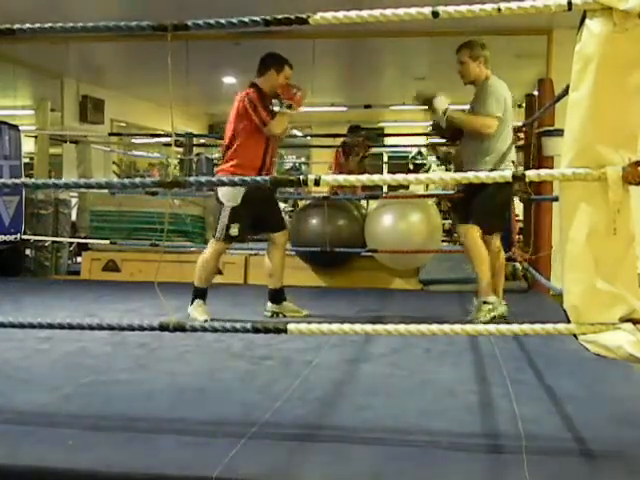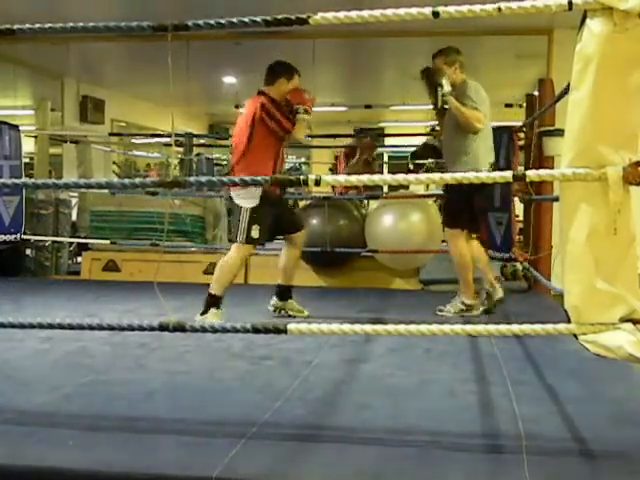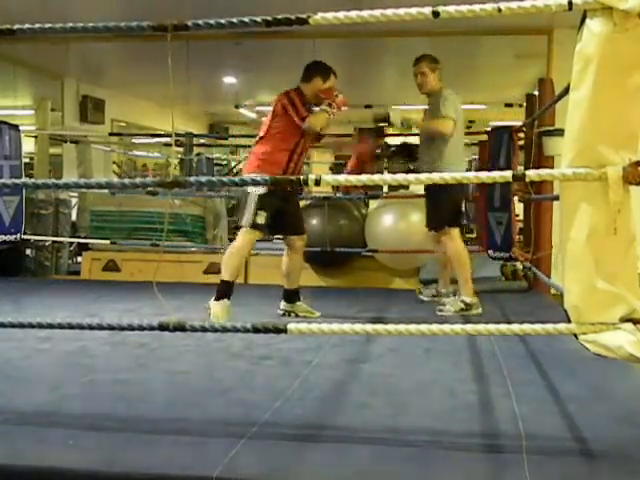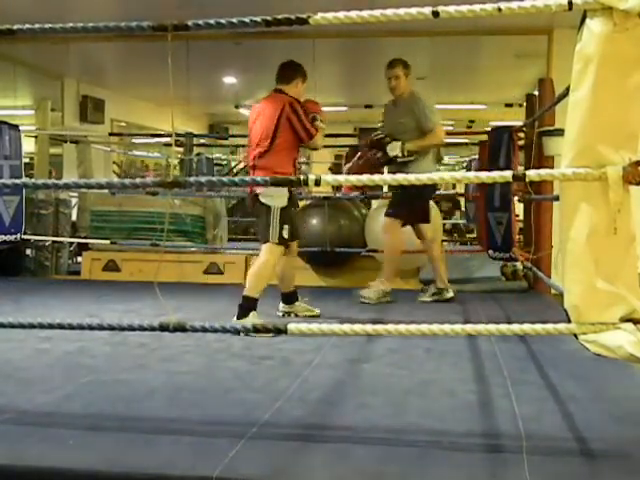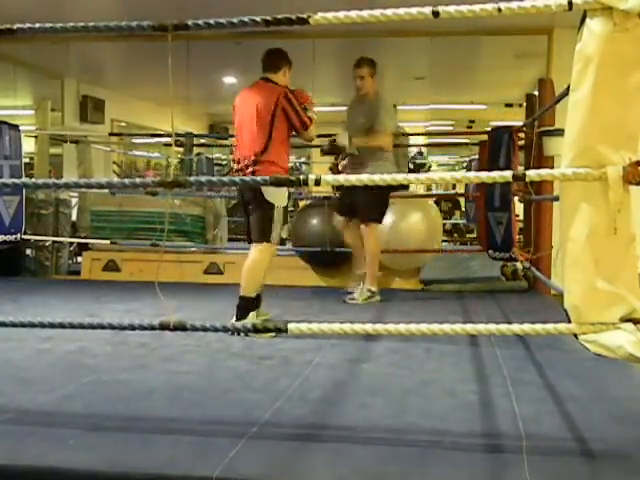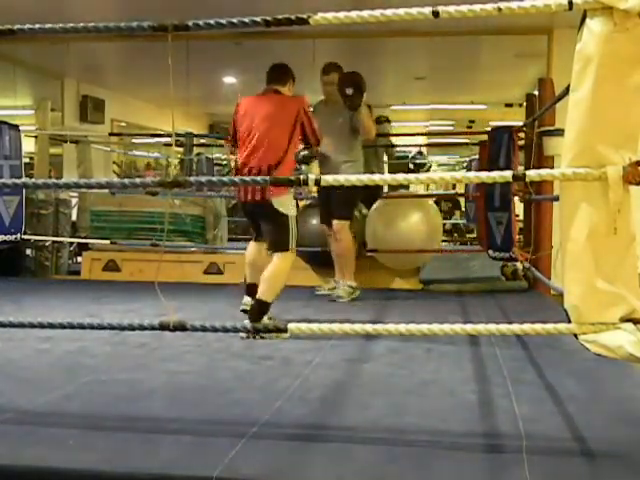
dt=0.4s
person 1, frame 1
left shoulder: (261, 100)
right shoulder: (251, 97)
left elbow: (272, 137)
right elbow: (274, 129)
left wrist: (286, 109)
right wrist: (289, 105)
left hip: (259, 184)
right hip: (238, 182)
left knee: (279, 238)
right knee: (221, 243)
left ankle: (276, 302)
right ankle: (197, 301)
person 1, frame 2
left shoulder: (268, 106)
right shoulder: (264, 105)
left elbow: (284, 137)
right elbow: (297, 135)
left wrist: (296, 110)
right wrist: (303, 109)
left hip: (270, 189)
right hip: (252, 188)
left knee: (297, 237)
right knee: (242, 248)
left ankle: (283, 299)
right ankle: (209, 309)
person 1, frame 3
left shoulder: (306, 107)
right shoulder: (290, 98)
left elbow: (317, 136)
right elbow: (312, 125)
right wrist: (331, 105)
left hip: (285, 183)
right hip: (263, 176)
left knee: (297, 241)
right knee: (249, 235)
left ankle: (290, 301)
right ankle: (221, 298)
person 1, frame 4
left shoulder: (261, 106)
right shoulder: (290, 104)
right elbow: (316, 142)
right wrist: (316, 117)
left hip: (260, 182)
right hip: (274, 183)
left knee: (289, 246)
right knee: (272, 249)
left ankle: (290, 301)
right ankle: (245, 314)
person 1, frame 5
left shoulder: (243, 96)
right shoulder: (283, 94)
right elbow: (308, 134)
right wrist: (306, 108)
left hip: (245, 177)
right hip: (269, 177)
left knee: (258, 245)
right knee: (264, 247)
left ankle: (252, 310)
right ankle: (242, 314)
person 1, frame 6
left shoulder: (244, 104)
right shoulder: (296, 107)
left elbow: (233, 144)
right elbow: (317, 145)
left hip: (245, 188)
right hip: (275, 190)
left knee: (260, 238)
right knee: (283, 256)
left ankle: (251, 297)
right ankle: (257, 319)
person 2, frame 1
left shoulder: (493, 88)
right shoulder: (484, 90)
left elbow: (487, 126)
left wrist: (450, 113)
right wrist: (459, 153)
left hip: (491, 174)
right hip: (485, 174)
left knee: (467, 228)
right knee: (491, 237)
left ankle: (489, 297)
right ankle: (496, 300)
person 2, frame 2
left shoulder: (470, 90)
right shoulder: (460, 93)
left elbow: (476, 122)
left wrist: (448, 98)
left hip: (467, 173)
right hip: (463, 173)
left knee: (455, 235)
right knee: (468, 236)
left ankle: (469, 298)
right ankle: (491, 286)
person 2, frame 3
left shoulder: (445, 97)
right shoulder: (435, 101)
left elbow: (444, 127)
left wrist: (409, 122)
left knee: (450, 234)
right knee: (440, 233)
left ankle: (468, 298)
right ankle: (442, 287)
person 2, frame 4
left shoulder: (419, 104)
right shoulder: (390, 107)
left elbow: (439, 135)
right elbow: (383, 138)
left wrist: (405, 147)
right wrist: (377, 143)
left hip: (418, 175)
right hip: (404, 175)
left knee: (392, 224)
right knee: (423, 230)
left ankle: (383, 285)
right ankle: (442, 285)
person 2, frame 5
left shoulder: (381, 104)
right shoulder: (353, 103)
left elbow: (385, 141)
left wrist: (353, 141)
left hip: (378, 174)
right hip: (356, 172)
left knee: (368, 227)
right knee: (344, 220)
left ankle: (371, 287)
right ankle: (363, 268)
person 2, frame 6
left shoulder: (352, 107)
right shoulder: (317, 109)
left elbow: (370, 134)
left wrist: (359, 107)
left hip: (349, 175)
right hip: (326, 176)
left knee: (340, 227)
right knee: (331, 230)
left ankle: (350, 283)
right ankle: (339, 279)
